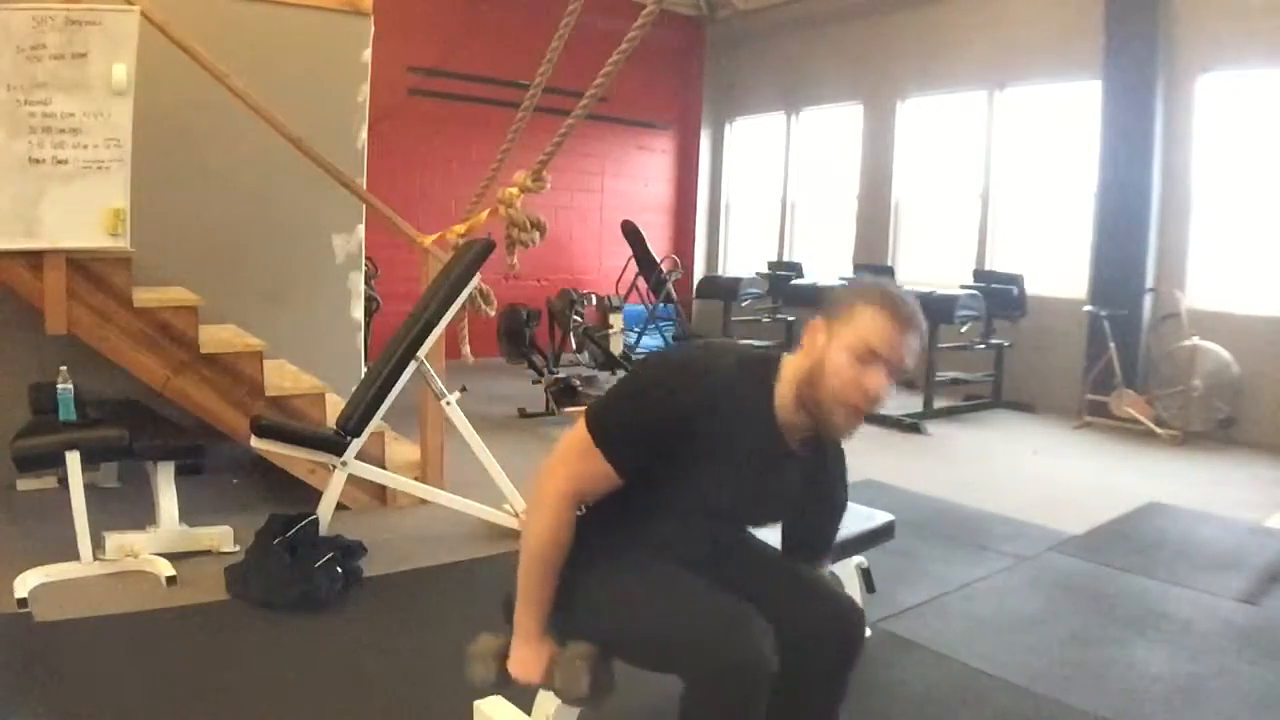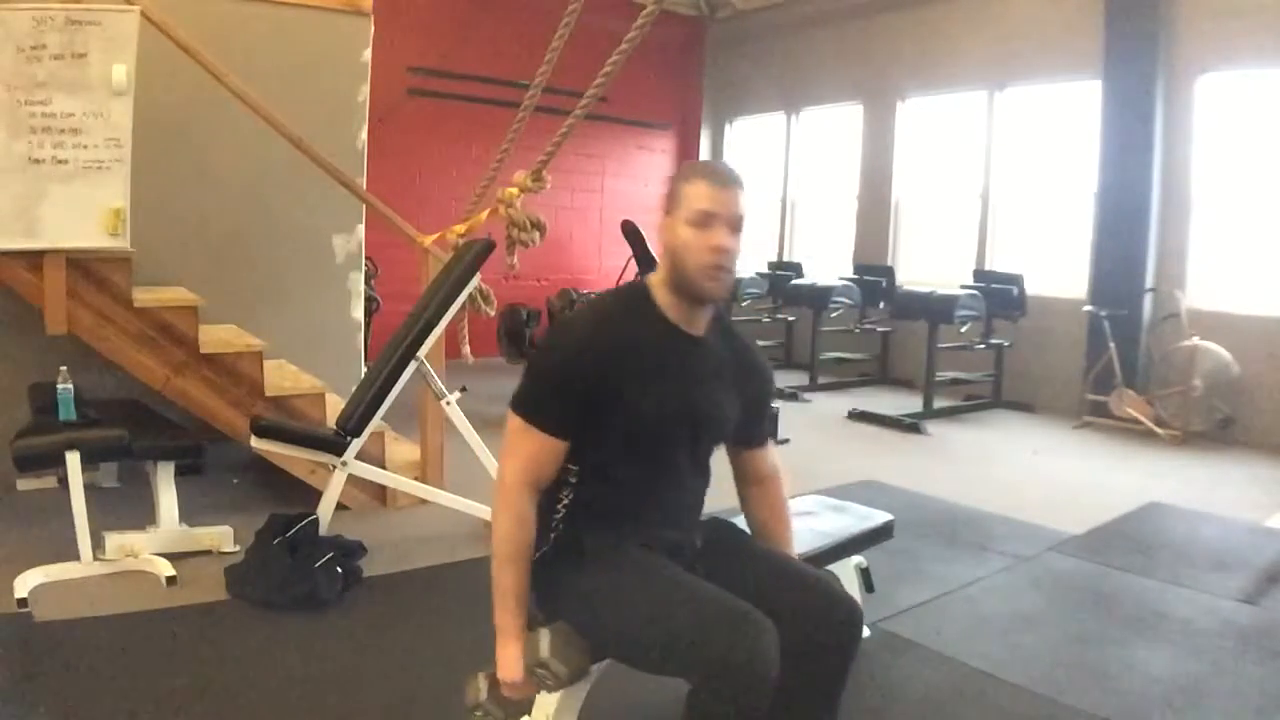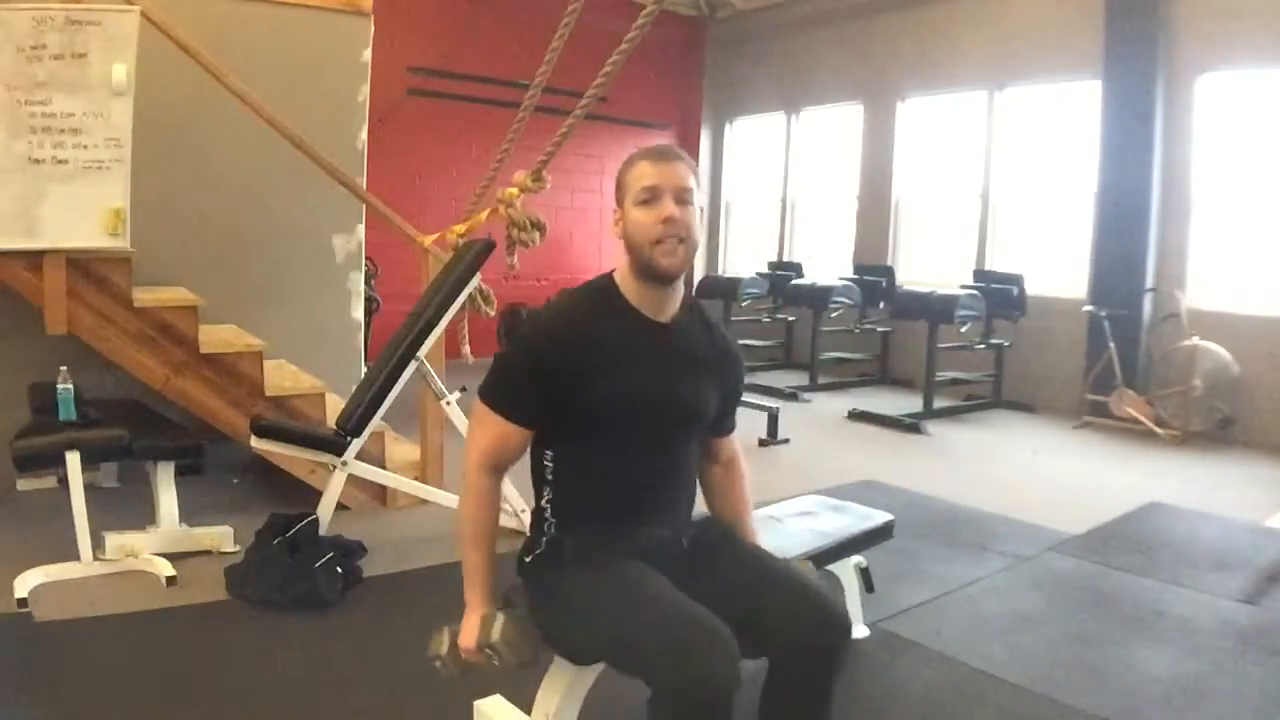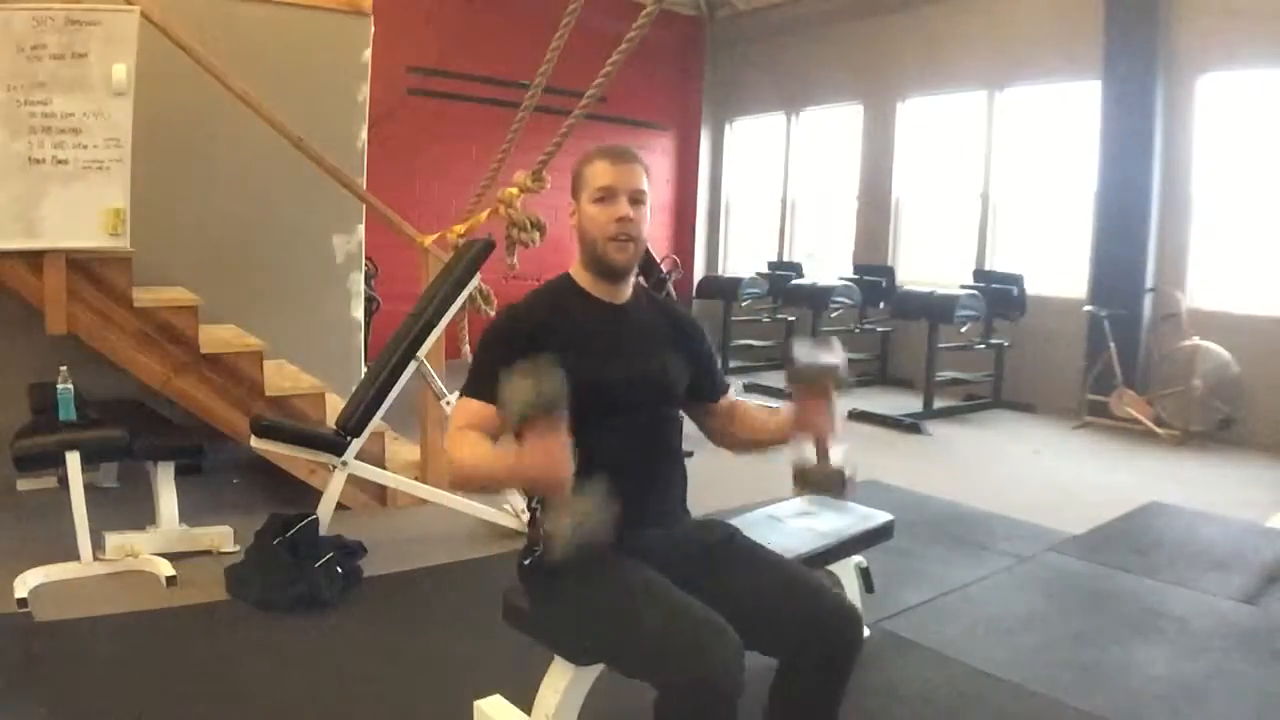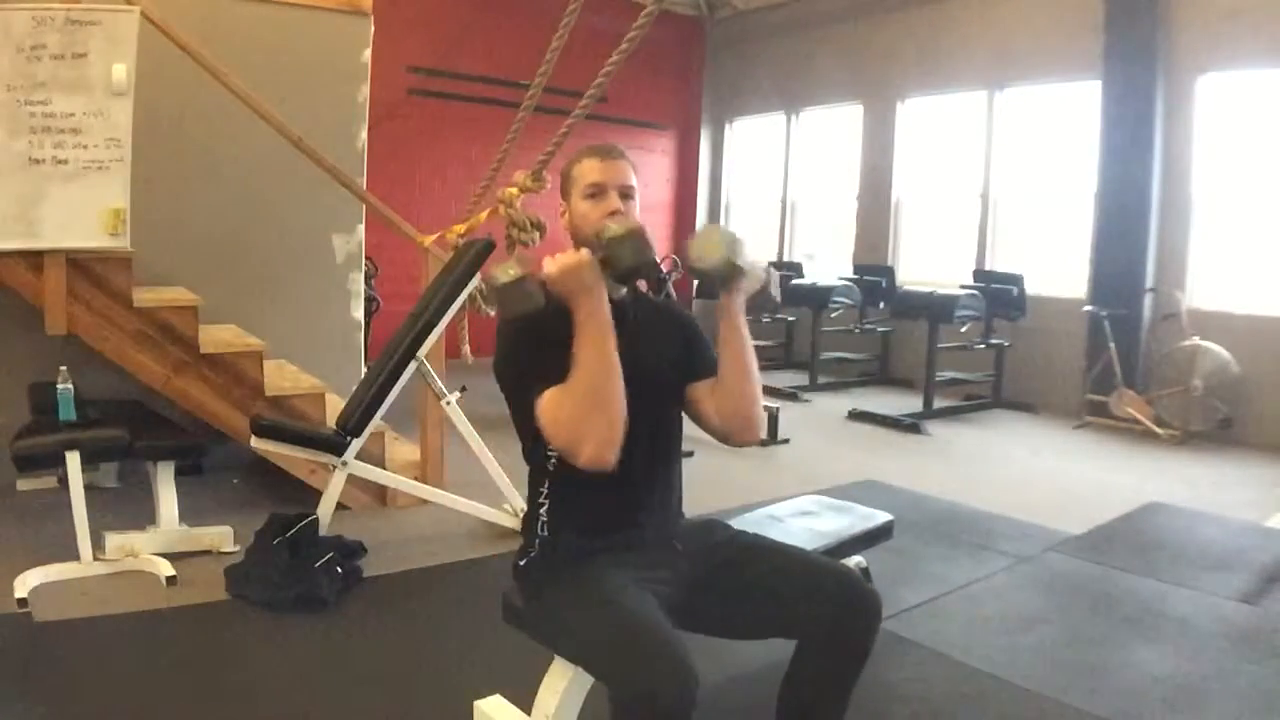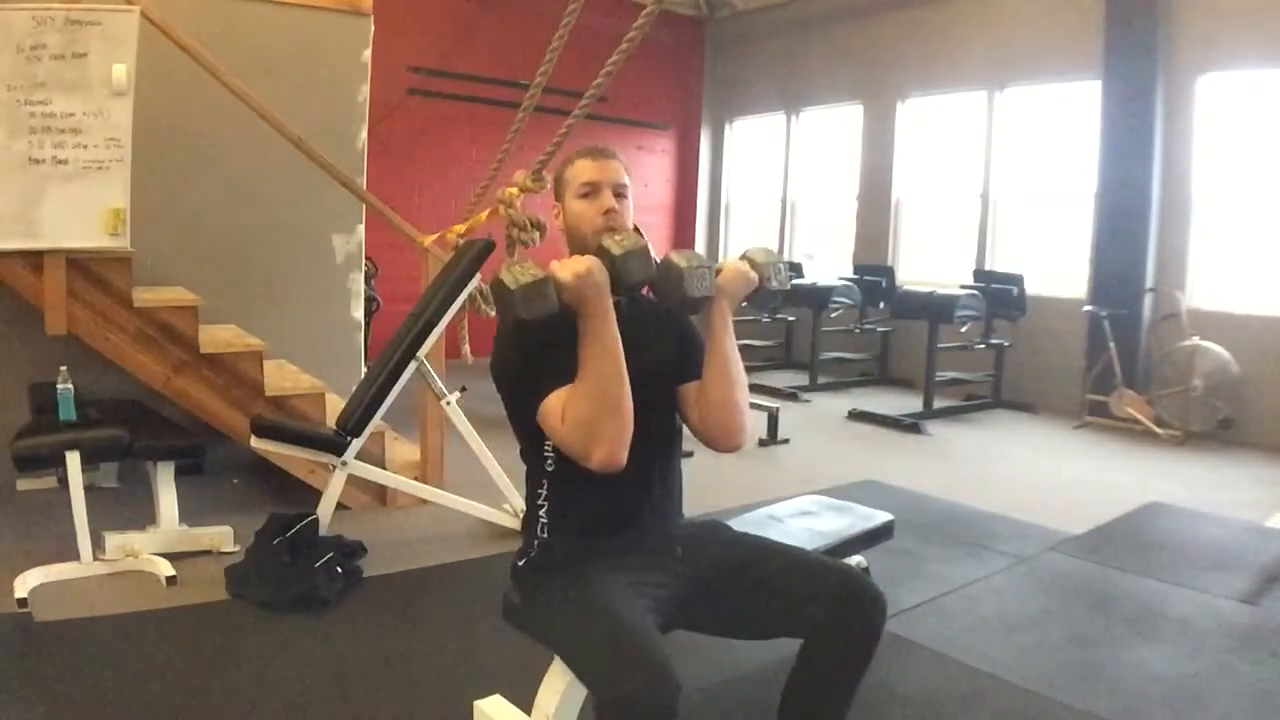
dt=0.4s
person 1, frame 1
left shoulder: (821, 463)
right shoulder: (693, 385)
left elbow: (804, 579)
right elbow: (559, 483)
right wrist: (528, 635)
right hip: (596, 556)
left knee: (835, 622)
right knee: (736, 646)
person 1, frame 2
left shoulder: (740, 362)
right shoulder: (590, 340)
left elbow: (759, 478)
right elbow: (519, 485)
left wrist: (785, 589)
right wrist: (511, 632)
left hip: (685, 542)
right hip: (586, 558)
left knee: (831, 617)
right knee: (741, 645)
person 1, frame 3
left shoulder: (714, 347)
right shoulder: (560, 332)
right elbow: (482, 462)
left wrist: (758, 576)
right wrist: (478, 604)
left hip: (681, 542)
right hip: (578, 556)
left knee: (820, 625)
right knee: (704, 661)
person 1, frame 4
left shoulder: (672, 324)
right shoulder: (529, 324)
left elbow: (726, 421)
right elbow: (456, 453)
left wrist: (794, 423)
right wrist: (521, 466)
left hip: (677, 537)
right hip: (578, 557)
left knee: (831, 625)
right knee: (709, 661)
person 1, frame 5
left shoulder: (666, 321)
right shoulder: (532, 324)
left elbow: (742, 427)
right elbow: (595, 447)
left wrist: (732, 304)
right wrist: (587, 305)
left hip: (673, 541)
right hip: (576, 561)
left knee: (849, 604)
person 1, frame 6
left shoulder: (664, 319)
right shoulder: (531, 326)
left elbow: (726, 432)
right elbow: (604, 448)
left wrist: (719, 309)
right wrist: (595, 310)
left hip: (673, 541)
right hip: (576, 560)
left knee: (853, 602)
